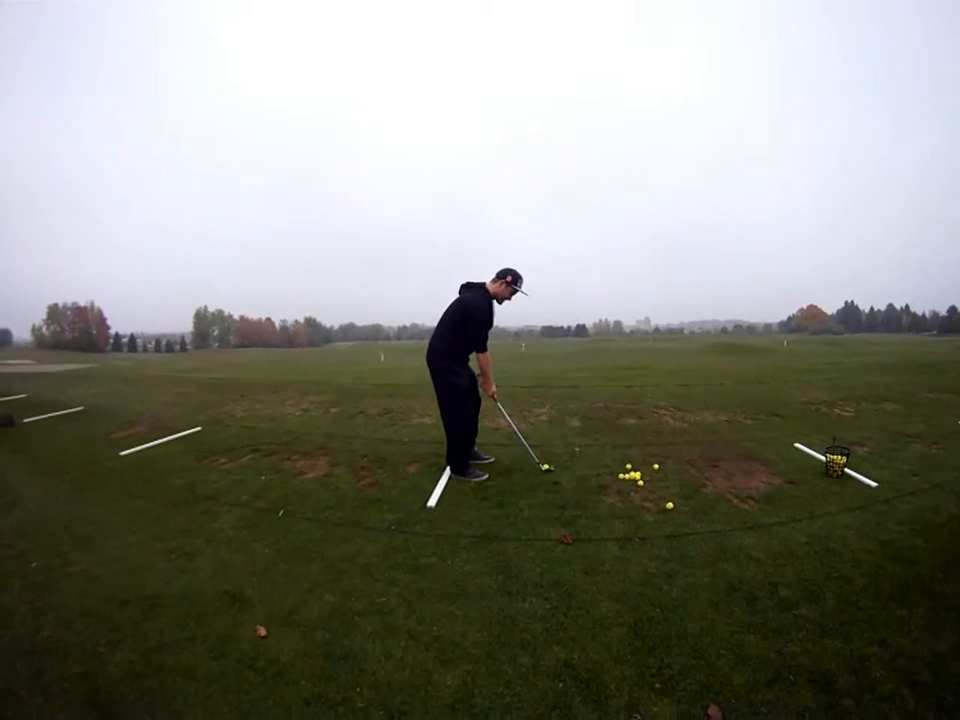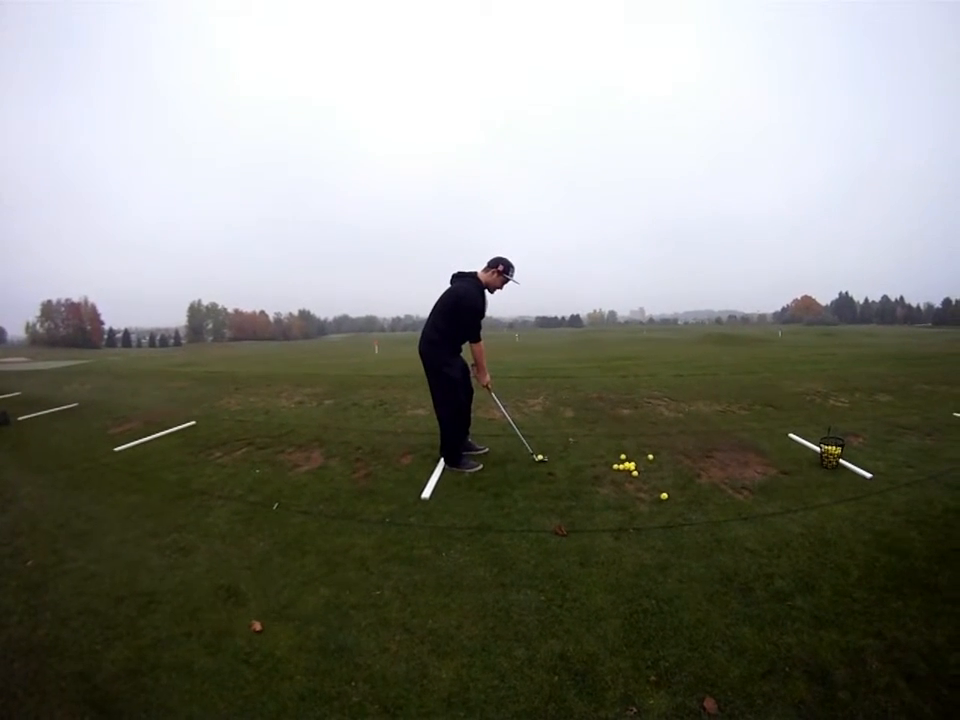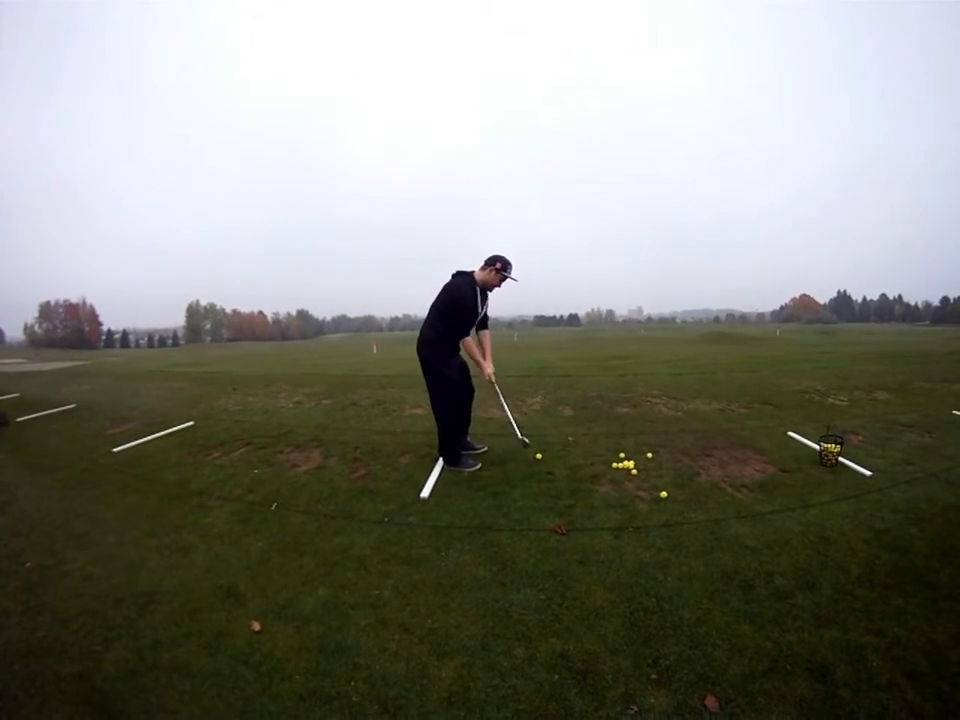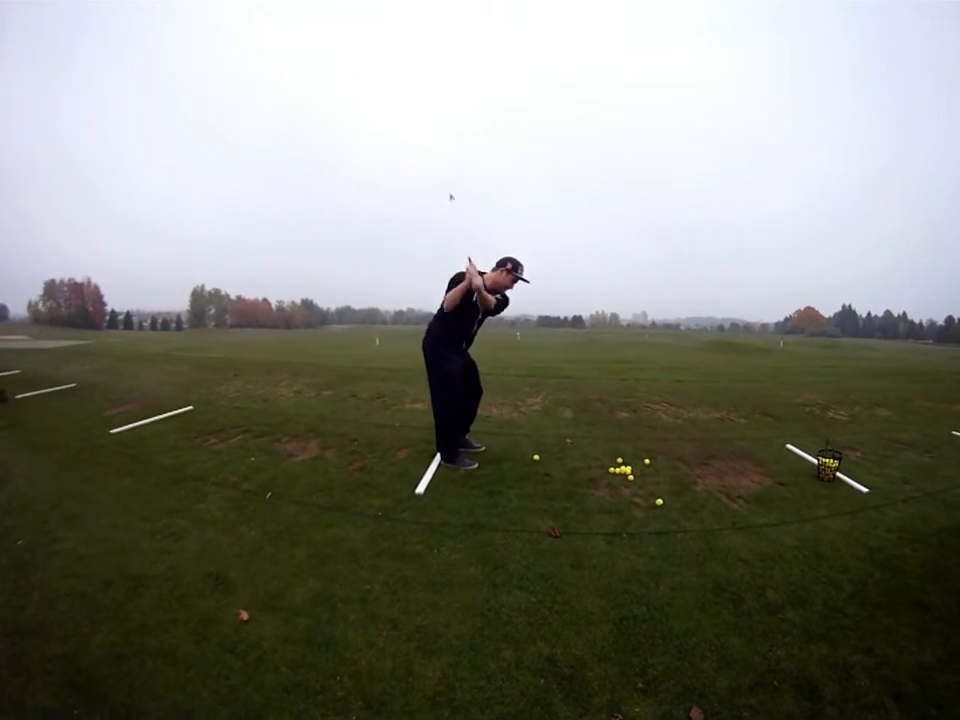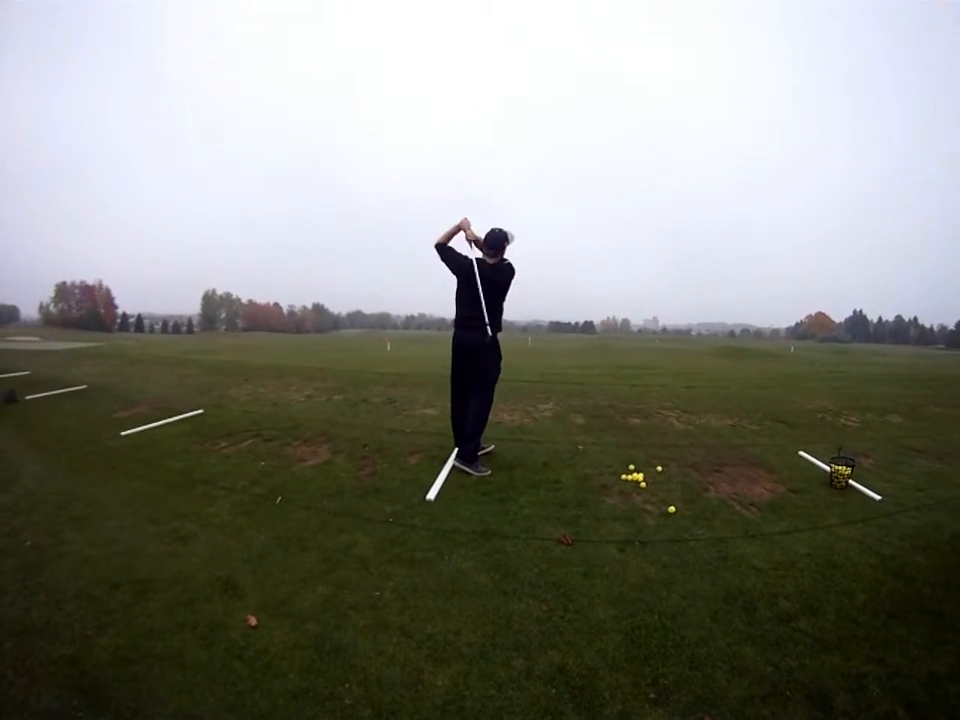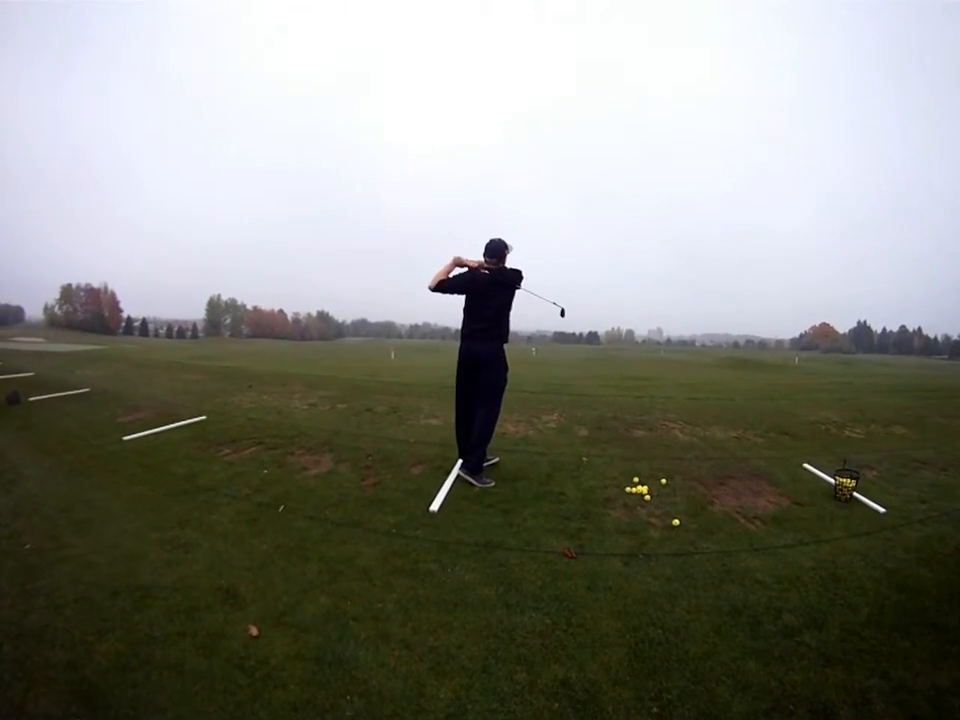
dt=0.7s
person 1, frame 1
left shoulder: (479, 298)
right shoulder: (477, 303)
left elbow: (477, 343)
right elbow: (480, 347)
left wrist: (483, 374)
right wrist: (489, 382)
left hip: (453, 358)
right hip: (444, 360)
left knee: (472, 402)
right knee: (458, 410)
left ankle: (468, 450)
right ankle: (459, 466)
person 1, frame 2
left shoulder: (471, 288)
right shoulder: (470, 293)
left elbow: (471, 333)
right elbow: (474, 337)
left wrist: (478, 365)
right wrist: (483, 372)
left hip: (446, 348)
right hip: (436, 350)
left knee: (464, 394)
right knee: (451, 401)
left ankle: (461, 441)
right ankle: (452, 457)
person 1, frame 3
left shoulder: (480, 292)
right shoulder: (461, 290)
left elbow: (483, 327)
right elbow: (463, 334)
left wrist: (488, 361)
right wrist: (482, 366)
left hip: (448, 348)
right hip: (434, 349)
left knee: (465, 393)
right knee: (449, 400)
left ankle: (460, 440)
right ankle: (451, 456)
person 1, frame 4
left shoulder: (501, 299)
right shoulder: (463, 280)
left elbow: (488, 306)
right elbow: (448, 306)
left wrist: (478, 284)
right wrist: (468, 281)
left hip: (459, 348)
right hip: (438, 346)
left knee: (473, 392)
right knee: (449, 397)
left ankle: (459, 437)
right ankle: (448, 453)
person 1, frame 5
left shoulder: (466, 266)
right shoulder: (506, 271)
left elbow: (440, 245)
right elbow: (495, 261)
left wrist: (459, 228)
right wrist: (475, 237)
left hip: (461, 338)
right hip: (486, 342)
left knee: (460, 394)
right knee: (481, 397)
left ankle: (468, 444)
right ankle: (467, 455)
person 1, frame 6
left shoulder: (472, 278)
right shoulder: (513, 278)
left elbow: (435, 285)
left wrist: (454, 263)
right wrist: (477, 265)
left hip: (468, 349)
right hip: (492, 351)
left knee: (466, 405)
right knee: (487, 407)
left ankle: (470, 455)
right ankle: (472, 465)
